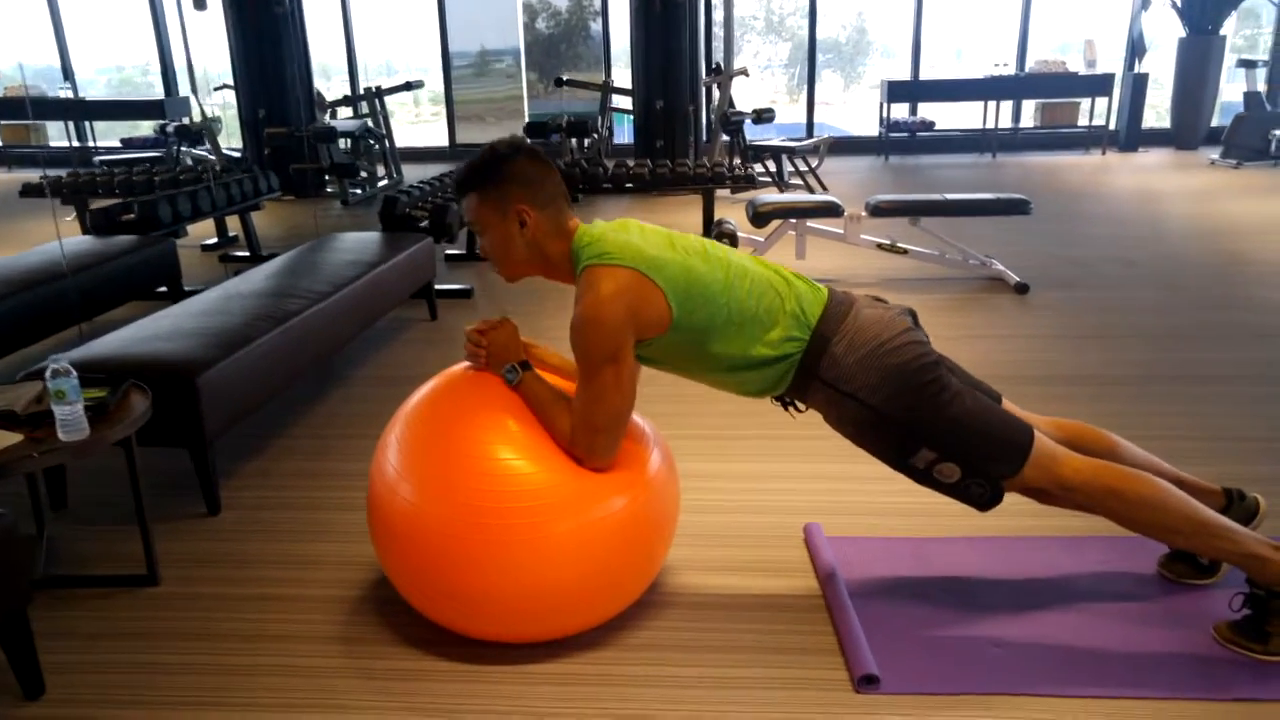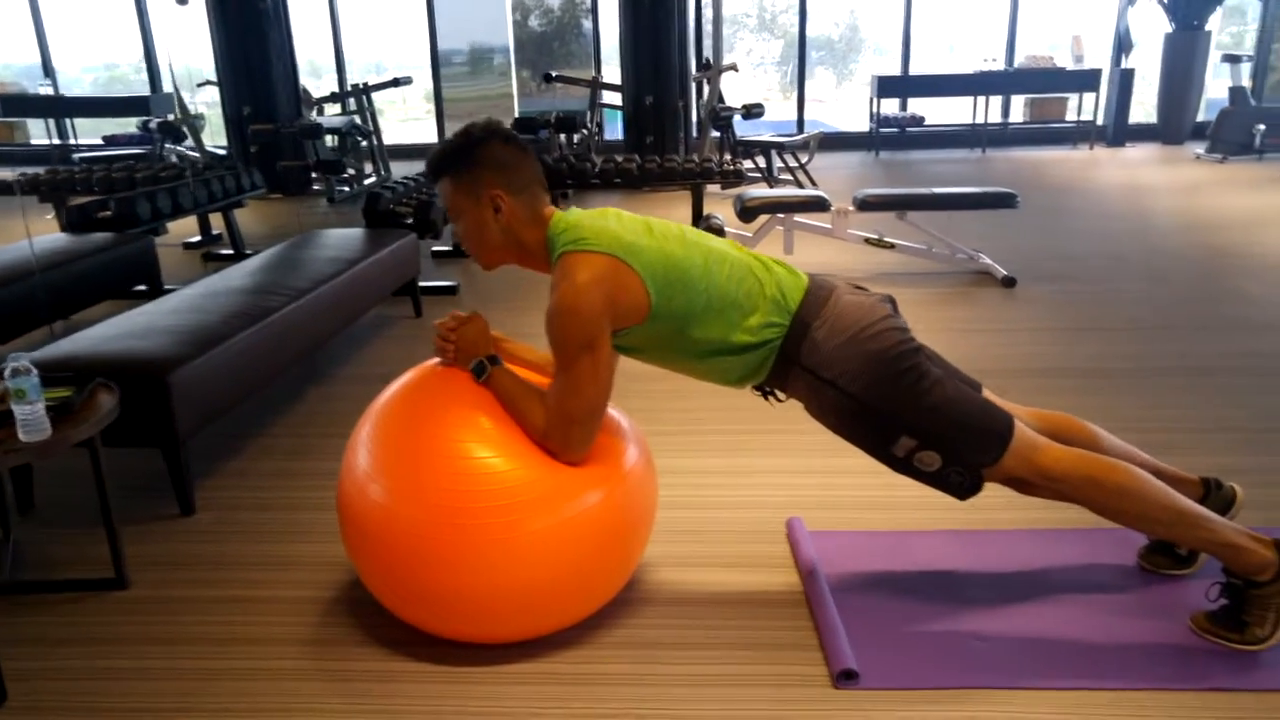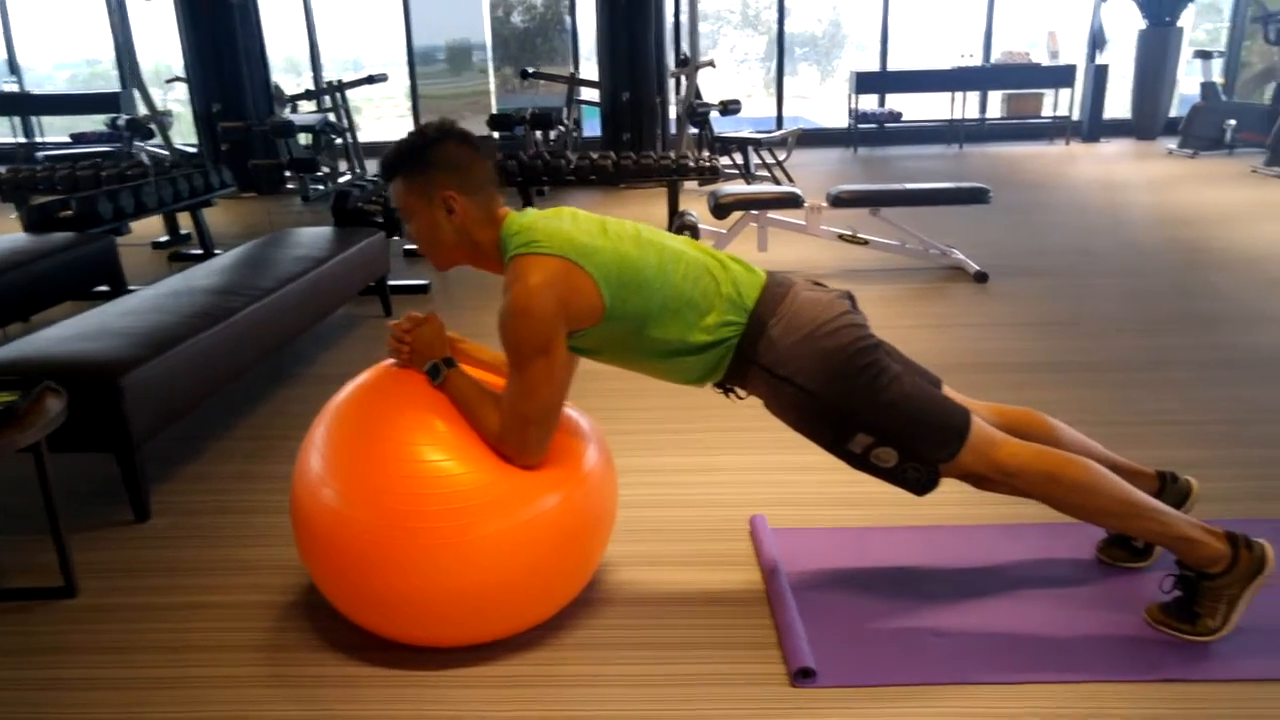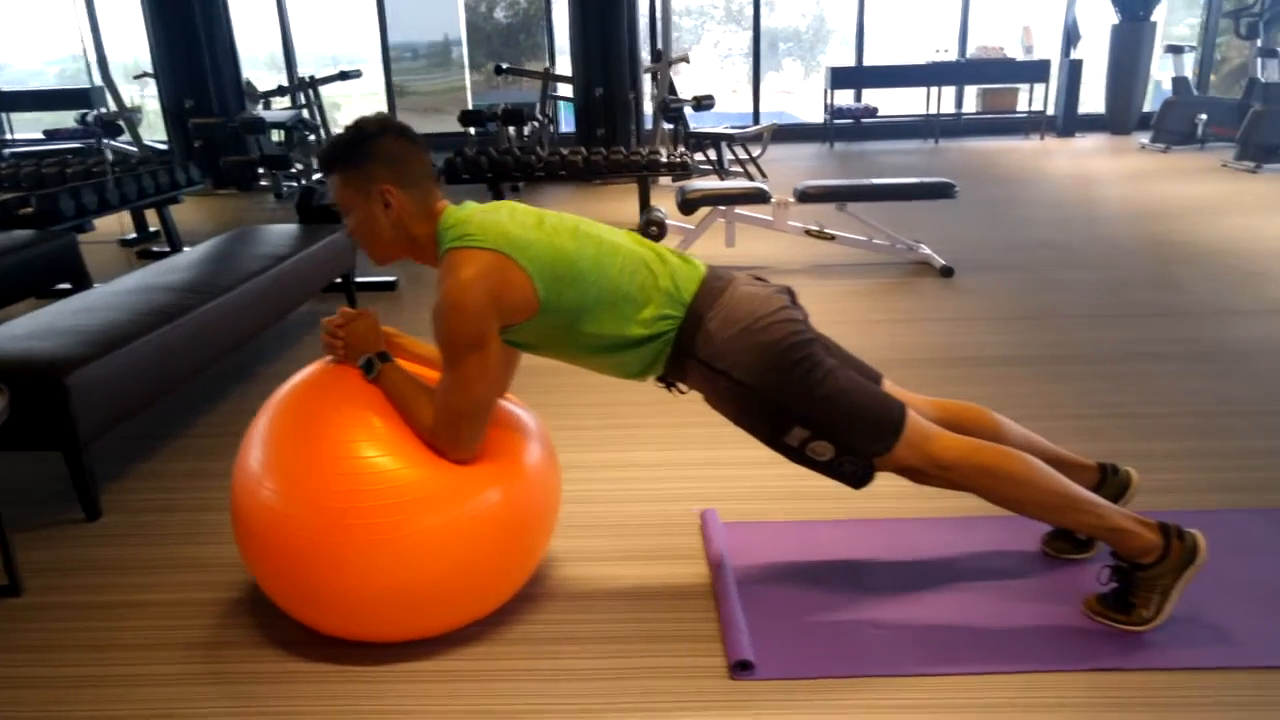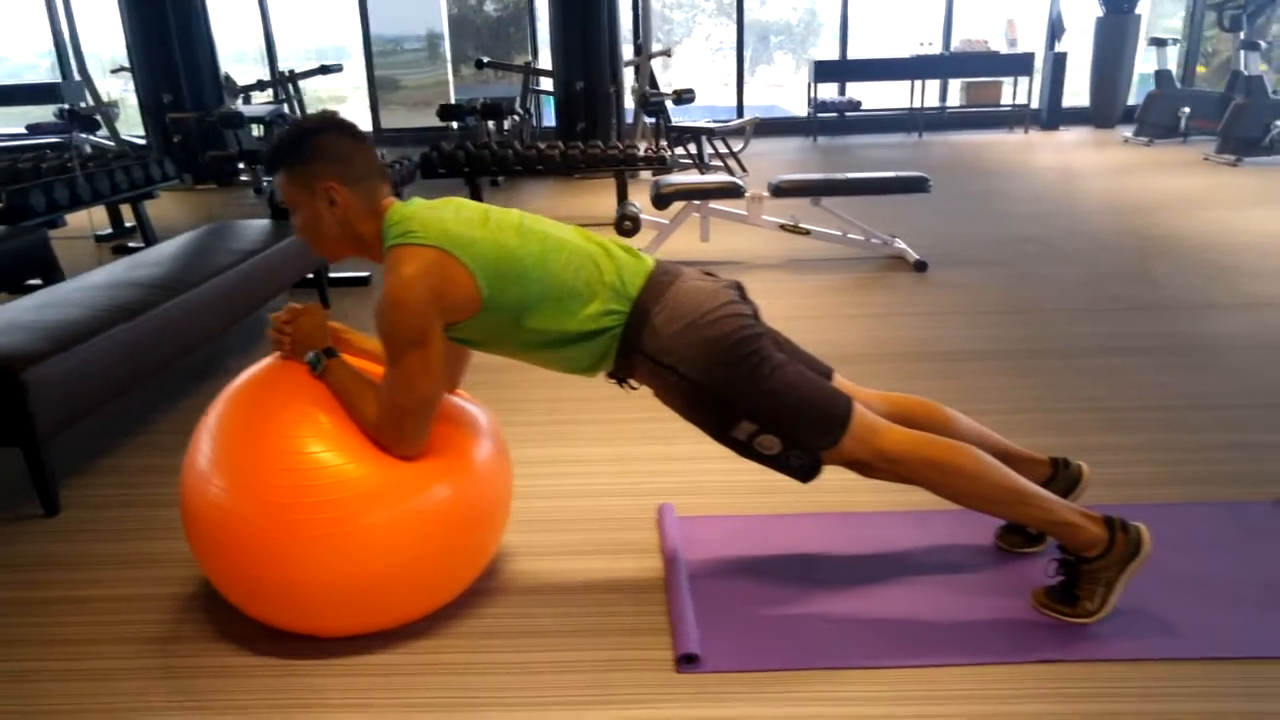
dt=0.2s
person 1, frame 1
left shoulder: (603, 296)
right shoulder: (610, 239)
left elbow: (595, 446)
right elbow: (613, 382)
left wrist: (514, 371)
right wrist: (528, 353)
left hip: (853, 370)
right hip: (852, 330)
left knee: (1055, 475)
right knee: (1036, 438)
person 1, frame 2
left shoulder: (579, 285)
right shoulder: (588, 228)
left elbow: (570, 440)
right elbow: (589, 376)
left wrist: (484, 365)
right wrist: (500, 348)
left hip: (831, 355)
right hip: (831, 318)
left knee: (1032, 463)
right knee: (1016, 428)
right ankle: (1195, 492)
person 1, frame 3
left shoulder: (532, 285)
right shoulder: (543, 228)
left elbow: (524, 444)
right elbow: (546, 374)
left wrist: (438, 368)
right wrist: (449, 348)
left hip: (790, 353)
right hip: (787, 313)
left knee: (989, 459)
right knee: (973, 424)
right ankle: (1151, 487)
person 1, frame 4
left shoulder: (466, 279)
right shoulder: (483, 221)
left elbow: (461, 439)
right elbow: (488, 373)
left wrist: (374, 361)
right wrist: (389, 343)
left hip: (729, 345)
right hip: (729, 307)
left knee: (927, 453)
right knee: (914, 416)
left ankle: (1151, 544)
right ankle: (1092, 479)
person 1, frame 5
left shoulder: (409, 278)
right shoulder: (429, 217)
left elbow: (406, 435)
right elbow: (440, 371)
left wrist: (321, 358)
right wrist: (338, 341)
left hip: (677, 340)
right hip: (679, 301)
left knee: (875, 445)
right knee: (865, 410)
left ankle: (1095, 537)
right ankle: (1043, 472)
